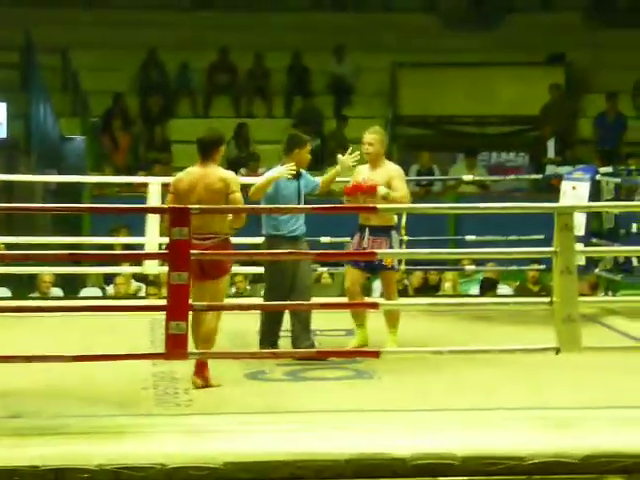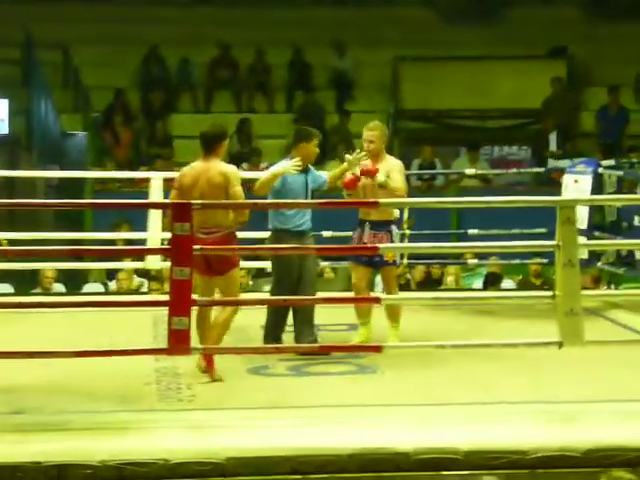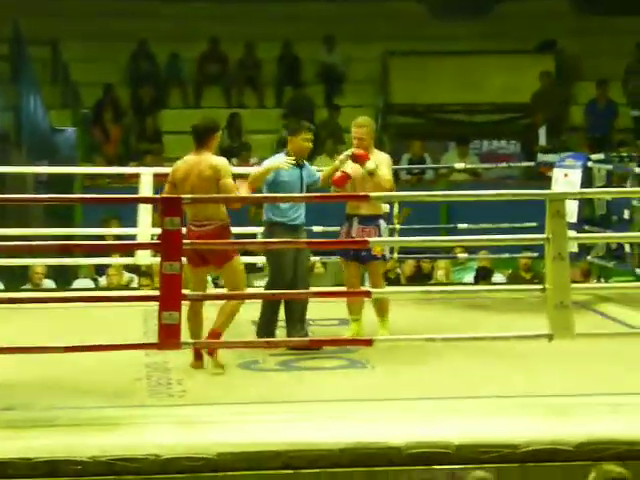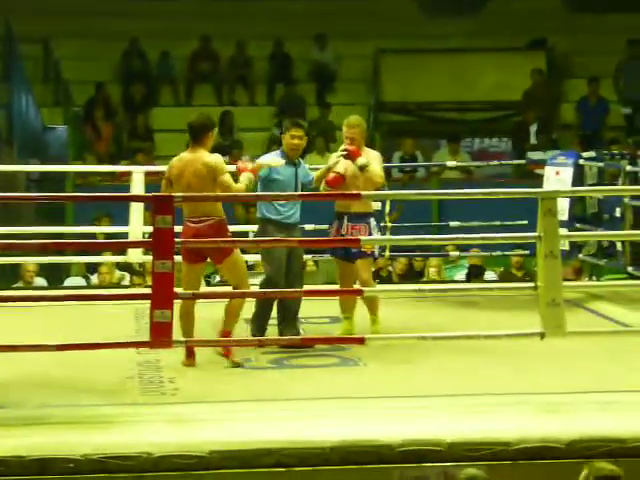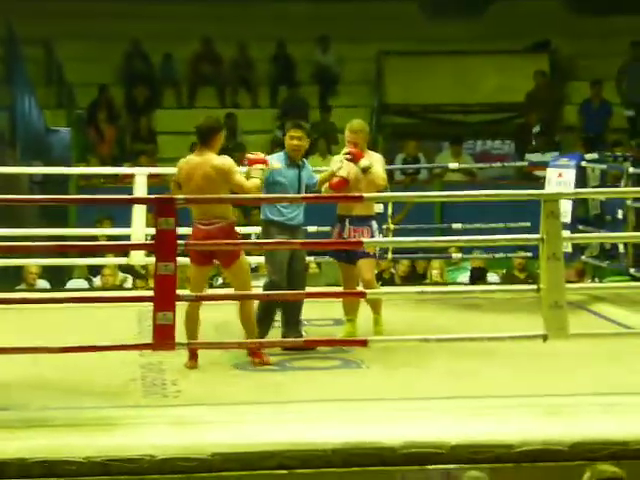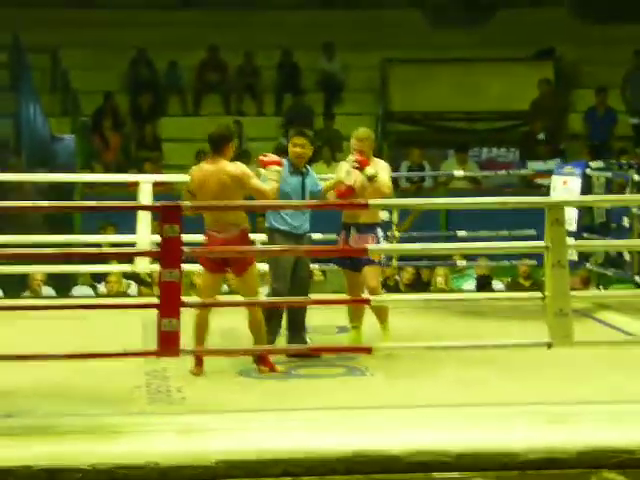
dt=0.1s
person 1, frame 1
left shoulder: (180, 178)
right shoulder: (227, 177)
right elbow: (239, 215)
right wrist: (229, 226)
left hip: (192, 246)
right hip: (217, 246)
left knee: (199, 307)
right knee: (213, 310)
left ankle: (201, 365)
right ankle: (200, 368)
person 1, frame 2
left shoulder: (185, 173)
right shoulder: (228, 171)
right elbow: (241, 209)
right wrist: (235, 221)
left hip: (198, 241)
right hip: (222, 240)
left knee: (204, 303)
right knee: (230, 303)
left ankle: (205, 356)
right ankle: (207, 358)
person 1, frame 3
left shoulder: (178, 167)
right shoulder: (218, 164)
right elbow: (233, 198)
left hip: (192, 232)
right hip: (216, 232)
left knee: (196, 297)
right knee: (238, 291)
left ankle: (196, 354)
right ankle: (212, 340)
person 1, frame 4
left shoulder: (174, 163)
right shoulder: (212, 160)
left elbow: (165, 197)
right elbow: (234, 193)
right wrist: (247, 177)
left hip: (189, 230)
right hip: (213, 229)
left knee: (189, 294)
right knee: (241, 286)
left ankle: (189, 353)
right ankle: (225, 341)
person 1, frame 5
left shoulder: (183, 165)
right shoulder: (222, 163)
right elbow: (249, 191)
right wrist: (259, 169)
left hip: (199, 233)
right hip: (222, 232)
left knee: (194, 297)
right knee: (245, 293)
left ankle: (192, 355)
right ankle: (254, 351)
person 1, frame 6
left shoulder: (195, 173)
right shoulder: (236, 170)
left elbow: (190, 208)
right elbow: (267, 194)
right wrist: (274, 172)
left hip: (213, 240)
right hip: (236, 239)
left knee: (205, 304)
right knee: (253, 302)
left ankle: (198, 361)
right ankle: (262, 360)
person 2, frame 1
left shoulder: (302, 176)
right shoulder: (276, 177)
left elbow: (319, 185)
right elbow: (253, 195)
left wrist: (339, 169)
right wrist: (272, 177)
left hip: (299, 241)
right hip: (278, 242)
left knee: (302, 294)
right knee: (276, 295)
left ankle: (303, 344)
right ankle: (268, 344)
person 2, frame 2
left shoulder: (309, 172)
right shoulder: (282, 171)
left elbow: (326, 181)
right elbow: (259, 190)
left wrist: (347, 166)
right wrist: (278, 172)
left hip: (305, 236)
right hip: (284, 236)
left knee: (307, 289)
right knee: (283, 290)
left ankle: (306, 340)
right ankle: (272, 339)
person 2, frame 3
left shoulder: (305, 166)
right shoulder: (277, 162)
left elbow: (318, 181)
right elbow: (253, 182)
left wrist: (337, 166)
right wrist: (269, 167)
left hip: (299, 230)
right hip: (278, 230)
left knee: (300, 285)
right knee: (279, 282)
left ankle: (297, 334)
right ankle: (265, 332)
person 2, frame 4
left shoulder: (300, 165)
right shoulder: (270, 160)
left elbow: (312, 182)
left wrist: (329, 167)
right wrist: (262, 164)
left hip: (293, 229)
right hip: (272, 227)
left knee: (294, 283)
right knee: (274, 279)
left ankle: (289, 332)
right ankle: (258, 330)
person 2, frame 5
left shoulder: (304, 166)
right shoulder: (274, 163)
left elbow: (315, 184)
left wrist: (332, 172)
left hip: (297, 230)
right hip: (275, 229)
left knee: (296, 285)
right knee: (277, 282)
left ankle: (293, 334)
right ankle: (260, 331)
person 2, frame 6
left shoulder: (309, 174)
right shoulder: (279, 171)
left elbow: (320, 192)
left wrist: (338, 180)
left hip: (302, 238)
right hip: (280, 237)
left knee: (300, 292)
right knee: (280, 290)
left ankle: (297, 341)
right ankle: (264, 341)
person 3, frame 1
left shoulder: (394, 171)
right shoulder: (359, 170)
left elbow: (405, 200)
right elbow: (350, 202)
left wrist: (378, 189)
right wrist: (349, 194)
left hip: (385, 235)
right hip: (362, 233)
left knee: (389, 291)
right knee: (352, 288)
left ankle: (392, 338)
right ankle: (361, 334)
person 3, frame 2
left shoulder: (394, 165)
right shoulder: (360, 165)
left elbow: (401, 192)
right elbow: (350, 196)
left wrist: (377, 176)
right wrist: (348, 187)
left hip: (384, 229)
right hip: (363, 228)
left knee: (390, 286)
right knee: (358, 285)
left ankle: (394, 333)
right ankle: (364, 331)
person 3, frame 3
left shoulder: (382, 158)
right shoulder: (346, 158)
left elbow: (388, 185)
right elbow: (335, 191)
left wrist: (367, 163)
right wrist: (337, 183)
left hip: (373, 224)
right hip: (350, 223)
left knee: (377, 280)
right knee: (351, 282)
left ankle: (383, 325)
right ankle: (356, 326)
person 3, frame 4
left shoulder: (372, 155)
right shoulder: (336, 156)
left elbow: (379, 180)
right elbow: (323, 190)
left wrist: (358, 159)
right wrist: (329, 183)
left hip: (363, 221)
right hip: (340, 221)
left knee: (364, 278)
right knee: (345, 281)
left ankle: (375, 321)
right ankle: (347, 324)
person 3, frame 5
left shoulder: (374, 158)
right shoulder: (338, 160)
left elbow: (382, 183)
right elbow: (325, 192)
left wrist: (362, 161)
right wrist: (333, 186)
left hip: (365, 224)
right hip: (342, 223)
left knee: (368, 279)
right knee: (348, 283)
left ankle: (378, 321)
right ankle: (350, 326)
person 3, frame 6
left shoulder: (380, 166)
right shoulder: (343, 167)
left elbow: (387, 191)
left wrist: (368, 169)
right wrist: (339, 193)
left hip: (370, 231)
right hip: (347, 231)
left knee: (373, 286)
right knee: (353, 290)
left ankle: (385, 328)
right ankle: (355, 333)
